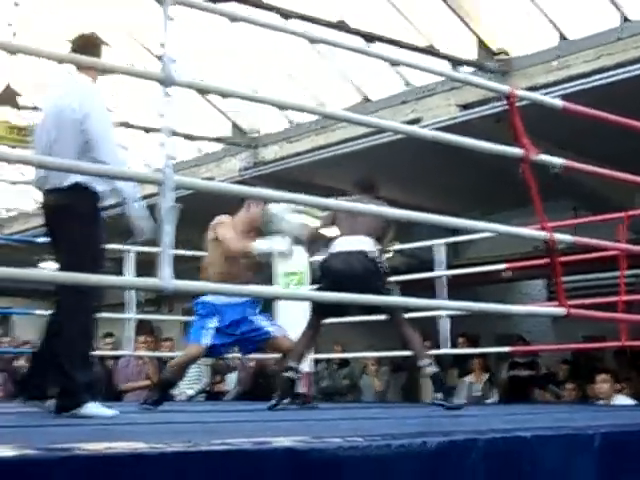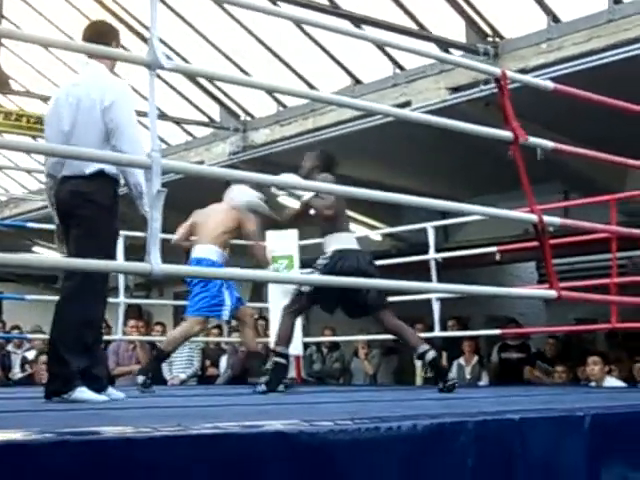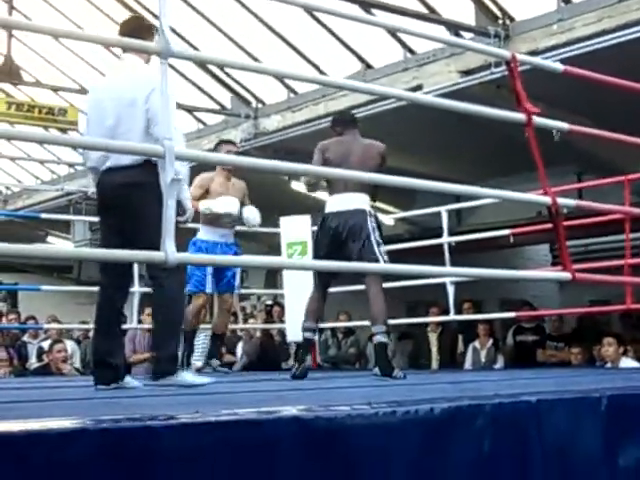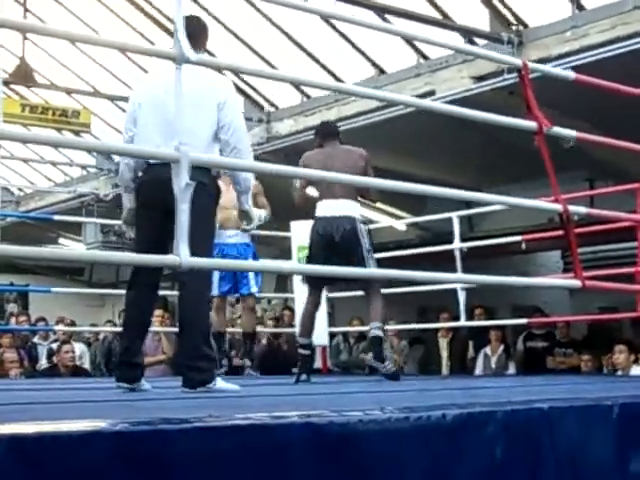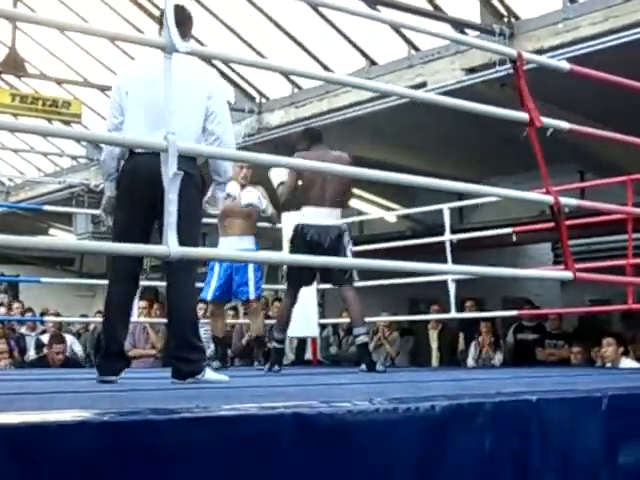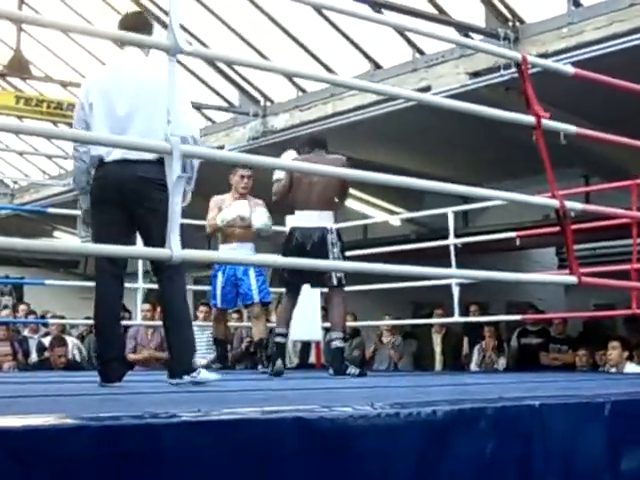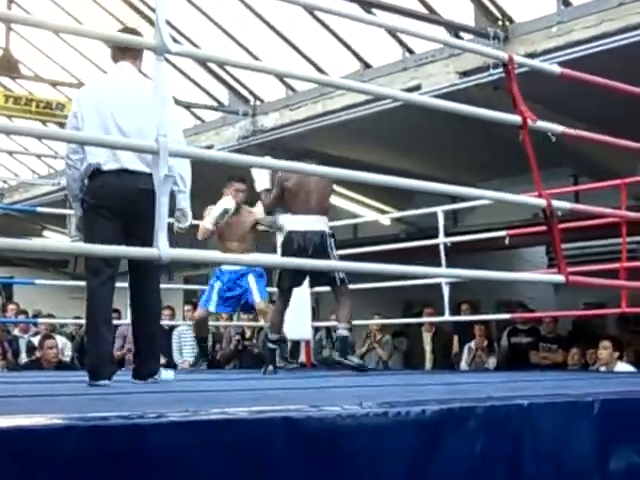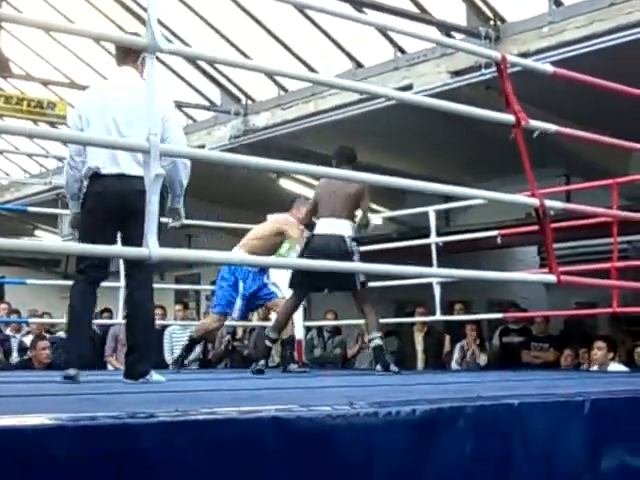
dt=0.5s
person 1, frame 1
left shoulder: (53, 101)
right shoulder: (88, 98)
left elbow: (42, 159)
right elbow: (108, 157)
right wrist: (136, 209)
left hip: (55, 200)
right hip: (79, 202)
left knee: (70, 297)
right knee: (80, 298)
left ankle: (38, 384)
right ankle: (73, 396)
person 1, frame 2
left shoulder: (64, 91)
right shoulder: (112, 87)
left elbow: (51, 155)
right elbow: (129, 148)
left wrist: (56, 202)
right wrist: (146, 201)
left hip: (67, 189)
right hip: (96, 190)
left knee: (86, 285)
right knee: (85, 285)
left ankle: (92, 377)
right ankle: (63, 380)
person 1, frame 3
left shoulder: (99, 88)
right shoulder: (151, 79)
left elbow: (91, 150)
right elbow: (167, 138)
right wrist: (182, 191)
left hip: (108, 183)
right hip: (143, 180)
left knee: (113, 277)
right knee: (166, 273)
left ankle: (108, 370)
right ankle: (167, 365)
person 1, frame 4
left shoulder: (148, 84)
right shoulder: (216, 84)
left elbow: (128, 144)
right elbow: (236, 145)
left wrist: (129, 196)
right wrist: (244, 198)
left hip: (152, 181)
right hip: (194, 180)
left knee: (144, 274)
right knee: (194, 276)
left ankle: (129, 369)
right ankle: (198, 373)
person 1, frame 5
left shoulder: (133, 72)
right shoulder: (204, 74)
left elbow: (114, 132)
right elbow: (220, 136)
left wrist: (110, 185)
right wrist: (220, 187)
left hip: (136, 169)
right hip: (181, 171)
left knee: (124, 266)
right knee: (180, 267)
left ankle: (110, 362)
right ankle: (188, 365)
person 1, frame 6
left shoulder: (94, 80)
right shoulder: (162, 74)
left elbow: (81, 145)
right elbow: (187, 134)
left wrist: (84, 193)
right wrist: (187, 181)
left hip: (108, 178)
right hip: (151, 176)
left knee: (109, 273)
right knee: (169, 270)
left ankle: (110, 368)
right ankle: (183, 365)
person 1, frame 7
left shoulder: (87, 94)
right shoulder: (155, 93)
left elbow: (73, 155)
right elbow: (174, 149)
left wrist: (77, 204)
right wrist: (182, 199)
left hip: (102, 188)
right hip: (144, 188)
left knee: (100, 275)
right knee: (145, 278)
left ankle: (100, 366)
right ankle: (147, 367)
person 1, frame 8
left shoulder: (90, 96)
right shoulder: (157, 97)
left elbow: (74, 156)
right elbow: (178, 155)
left wrist: (74, 203)
right wrist: (176, 199)
left hip: (100, 190)
right hip: (141, 192)
left knee: (88, 273)
right knee: (139, 279)
left ankle: (74, 356)
right ankle: (138, 367)
person 2, frame 1
left shoulder: (342, 202)
right shoulder: (387, 209)
left elbow: (314, 234)
right elbow: (384, 245)
left hip: (335, 260)
right hip: (364, 259)
left knee: (311, 328)
right knee: (402, 324)
left ankle: (284, 391)
person 2, frame 2
left shoulder: (323, 178)
right shoulder: (322, 183)
left elbow: (328, 210)
left wrist: (306, 200)
left hip: (339, 257)
right hip: (358, 258)
left knee: (291, 311)
right knee: (388, 319)
left ankle: (274, 377)
right ankle: (441, 372)
person 2, frame 3
left shoulder: (325, 147)
right shoulder: (379, 149)
left elbow: (311, 182)
left wrist: (329, 183)
left hip: (332, 217)
right hip: (360, 215)
left knee: (320, 287)
right knee: (373, 282)
left ankle: (302, 356)
right ankle: (382, 359)
person 2, frame 4
left shoulder: (309, 158)
right shoulder: (361, 155)
left elbow: (299, 200)
right elbow: (371, 195)
left hip: (323, 224)
right hip: (350, 223)
left knee: (314, 295)
right knee: (373, 288)
left ankle: (303, 365)
right ankle: (376, 350)
person 2, frame 5
left shoulder: (299, 160)
right shoulder: (345, 159)
left elbow: (285, 199)
left wrist: (284, 181)
left hip: (306, 229)
right hip: (334, 229)
left knee: (290, 295)
right knee: (348, 290)
left ankle: (275, 357)
right ankle: (365, 356)
person 2, frame 6
left shoulder: (295, 162)
right shoulder: (340, 162)
left elbow: (277, 197)
left wrist: (279, 174)
left hip: (297, 232)
right hip: (323, 232)
left knee: (290, 295)
right knee: (336, 293)
left ankle: (278, 356)
right ankle: (337, 360)
person 2, frame 7
left shoulder: (285, 175)
right shoulder: (328, 175)
left elbow: (268, 206)
left wrist: (263, 185)
left hip: (294, 236)
right hip: (321, 235)
left knee: (282, 297)
right knee: (342, 292)
left ankle: (271, 359)
right ankle: (343, 347)
person 2, frame 8
left shoulder: (322, 183)
right shoulder: (362, 182)
left elbow: (306, 218)
right elbow: (365, 221)
right wrist: (360, 223)
left hip: (316, 241)
right hip: (341, 242)
left knee: (294, 299)
right knee: (363, 300)
left ankle: (263, 357)
right ankle: (380, 358)
person 3, frame 1
left shoulder: (254, 236)
right shoulder: (222, 222)
right elbow: (236, 249)
right wrist: (270, 245)
left hip: (246, 306)
right hip: (214, 305)
left knee: (287, 347)
right knee: (193, 352)
right ankle: (156, 394)
person 3, frame 2
left shoulder: (201, 212)
right shoulder: (242, 210)
left elbow: (177, 239)
right elbow: (256, 244)
left hip: (207, 266)
right hip: (209, 265)
left knee: (247, 315)
right knee: (196, 323)
right ankle: (146, 371)
person 3, frame 3
left shoulder: (241, 185)
right shoulder: (205, 178)
left elbow: (246, 209)
left wrist: (249, 215)
right wrist: (214, 205)
left hip: (228, 246)
right hip: (205, 243)
left knee: (227, 304)
right knee: (200, 300)
left ankle: (213, 357)
right ankle: (187, 354)
person 3, frame 4
left shoulder: (253, 186)
left elbow: (267, 210)
left wrist: (258, 215)
left hip: (244, 247)
right hip: (219, 247)
left knee: (249, 302)
right knee: (219, 302)
left ankle: (248, 358)
right ankle: (221, 358)
person 3, frame 5
left shoulder: (258, 192)
left elbow: (272, 216)
right elbow: (206, 207)
left wrist: (260, 204)
right wrist: (222, 195)
left hip: (247, 253)
left knee: (253, 305)
right knee: (215, 307)
left ankle: (259, 357)
right ankle: (220, 355)
person 3, frame 6
left shoulder: (257, 204)
right shoulder: (218, 200)
left elbow: (267, 230)
right elbow: (209, 228)
left wrist: (264, 224)
right wrist: (227, 215)
right hip: (224, 260)
left knee: (256, 310)
right knee: (219, 313)
left ankle: (263, 360)
right ankle: (221, 359)
person 3, frame 7
left shoulder: (251, 213)
right shoulder: (213, 210)
left elbow: (274, 225)
right elbow: (201, 236)
right wrist: (216, 215)
left hip: (249, 271)
right hip: (225, 272)
left knee: (263, 309)
right knee: (200, 316)
person 3, frame 8
left shoulder: (285, 223)
right shoulder: (287, 222)
right elbow: (301, 244)
left hip: (256, 272)
right hip: (238, 270)
left knee: (283, 307)
right knee: (215, 322)
left ankle: (289, 361)
right ankle: (184, 355)
